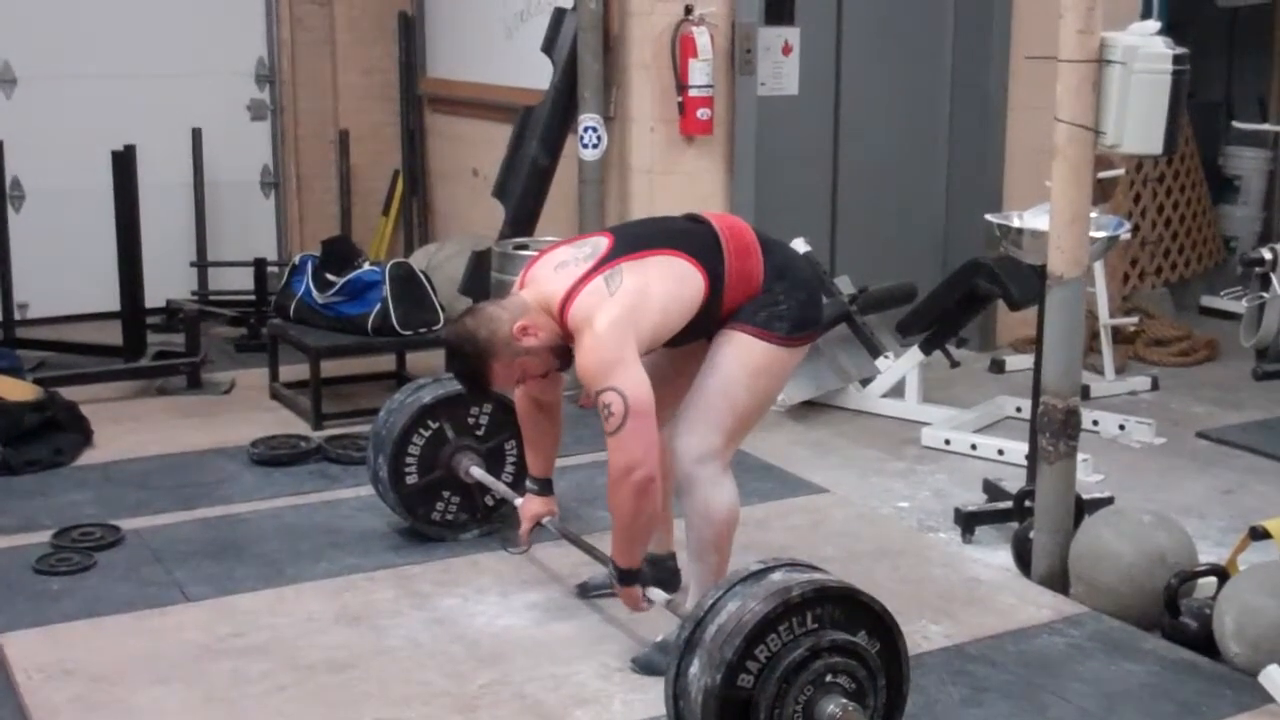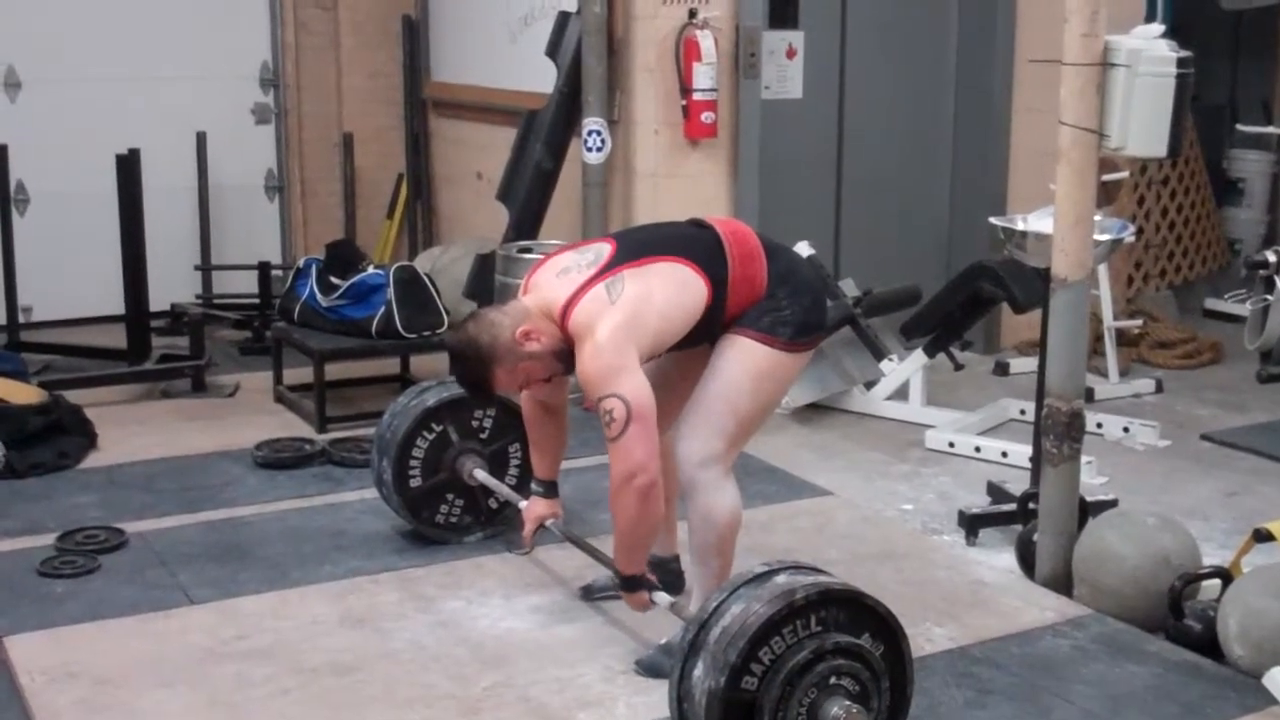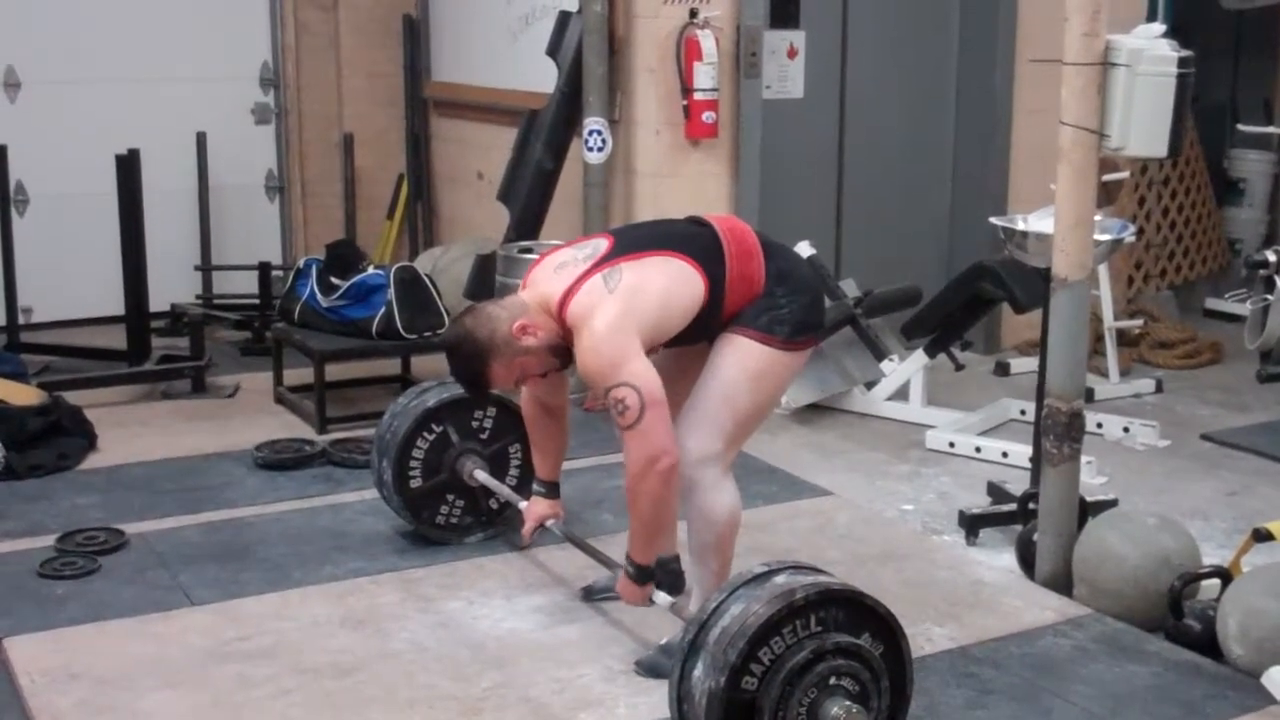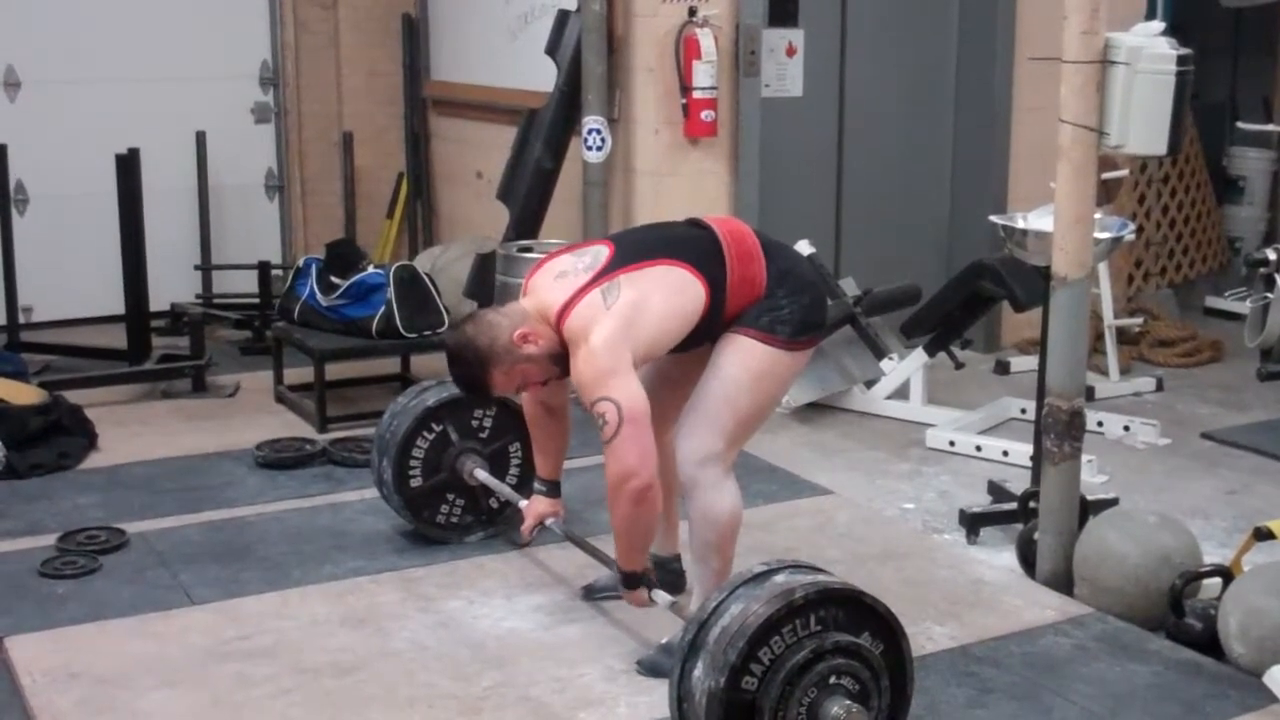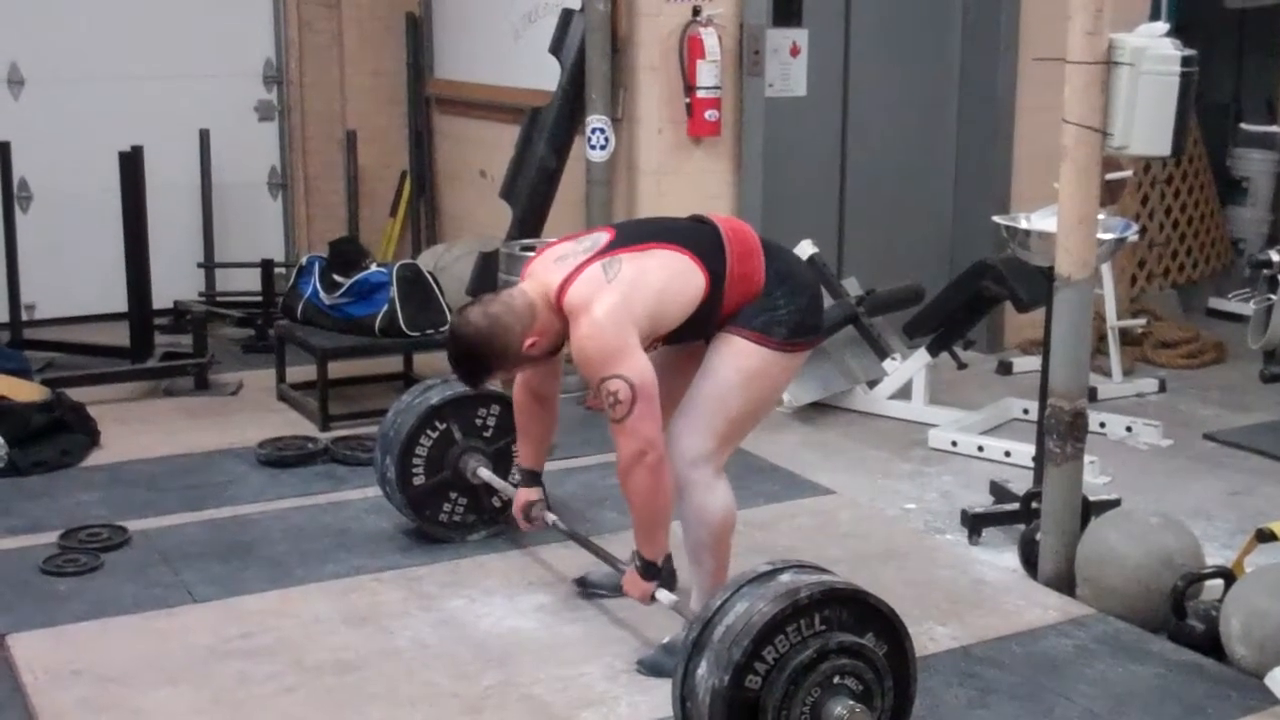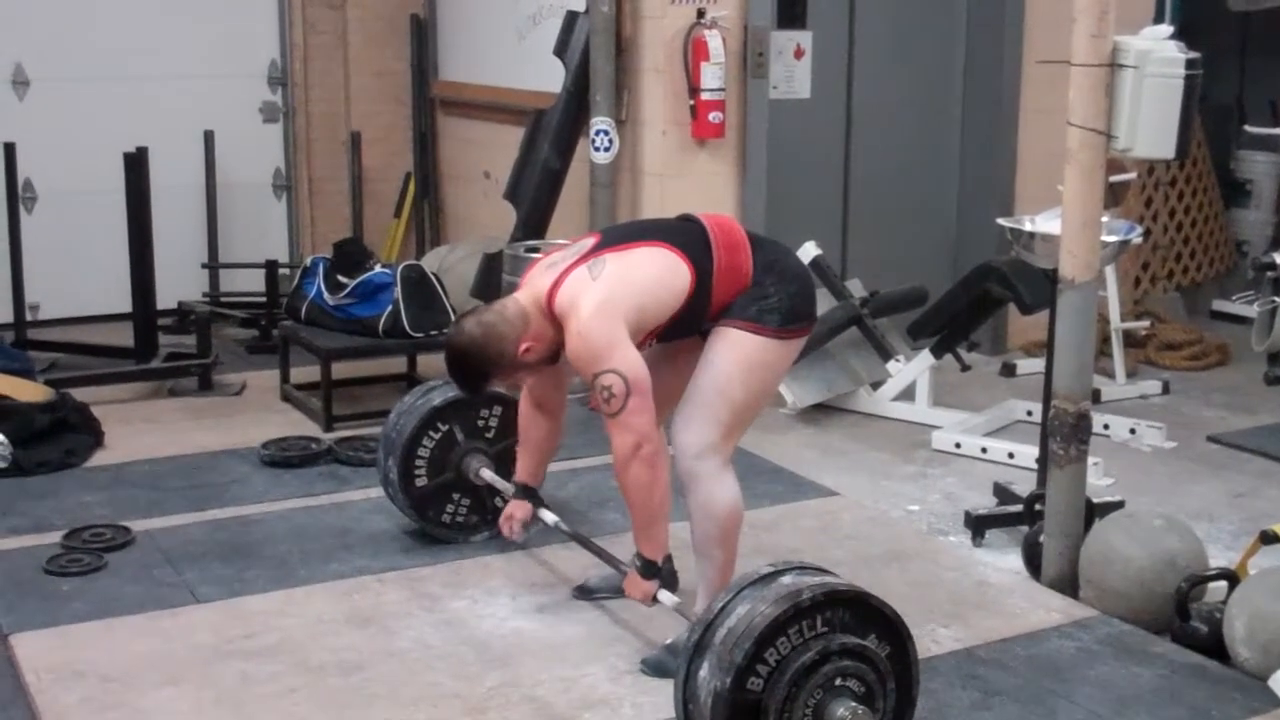
dt=0.4s
person 1, frame 1
left shoulder: (598, 335)
right shoulder: (529, 291)
left elbow: (636, 471)
right elbow: (537, 400)
left wrist: (624, 573)
right wrist: (539, 487)
left hip: (776, 294)
right hip: (717, 279)
left knee: (696, 453)
right knee: (636, 423)
right ankle: (658, 563)
person 1, frame 2
left shoulder: (600, 341)
right shoulder: (532, 297)
left elbow: (638, 476)
right elbow: (544, 403)
left wrist: (629, 578)
right wrist: (544, 488)
left hip: (780, 298)
right hip: (720, 283)
left knee: (699, 457)
right knee: (639, 424)
right ankle: (662, 564)
person 1, frame 3
left shoulder: (599, 332)
right shoulder: (532, 295)
left elbow: (655, 461)
right elbow: (544, 401)
left wrist: (636, 570)
right wrist: (545, 489)
left hip: (777, 298)
right hip: (720, 285)
left knee: (700, 458)
right knee: (638, 420)
right ankle: (664, 565)
person 1, frame 4
left shoulder: (595, 346)
right shoulder: (535, 297)
left elbow: (634, 479)
right elbow: (546, 402)
left wrist: (631, 576)
right wrist: (546, 488)
left hip: (780, 298)
right hip: (722, 279)
left knee: (700, 457)
right knee: (641, 427)
right ankle: (664, 565)
person 1, frame 5
left shoulder: (596, 326)
right shoulder: (533, 288)
left elbow: (644, 453)
right elbow: (535, 390)
left wrist: (647, 565)
right wrist: (528, 478)
left hip: (776, 300)
right hip: (717, 288)
left knee: (692, 456)
right knee: (634, 423)
right ankle: (654, 565)
person 1, frame 6
left shoulder: (587, 325)
right shoulder: (530, 300)
left elbow: (638, 447)
right elbow: (541, 404)
left wrist: (647, 564)
right wrist: (525, 493)
left hip: (768, 292)
right hip: (709, 289)
left knee: (697, 450)
right knee: (632, 420)
right ankle: (655, 567)
